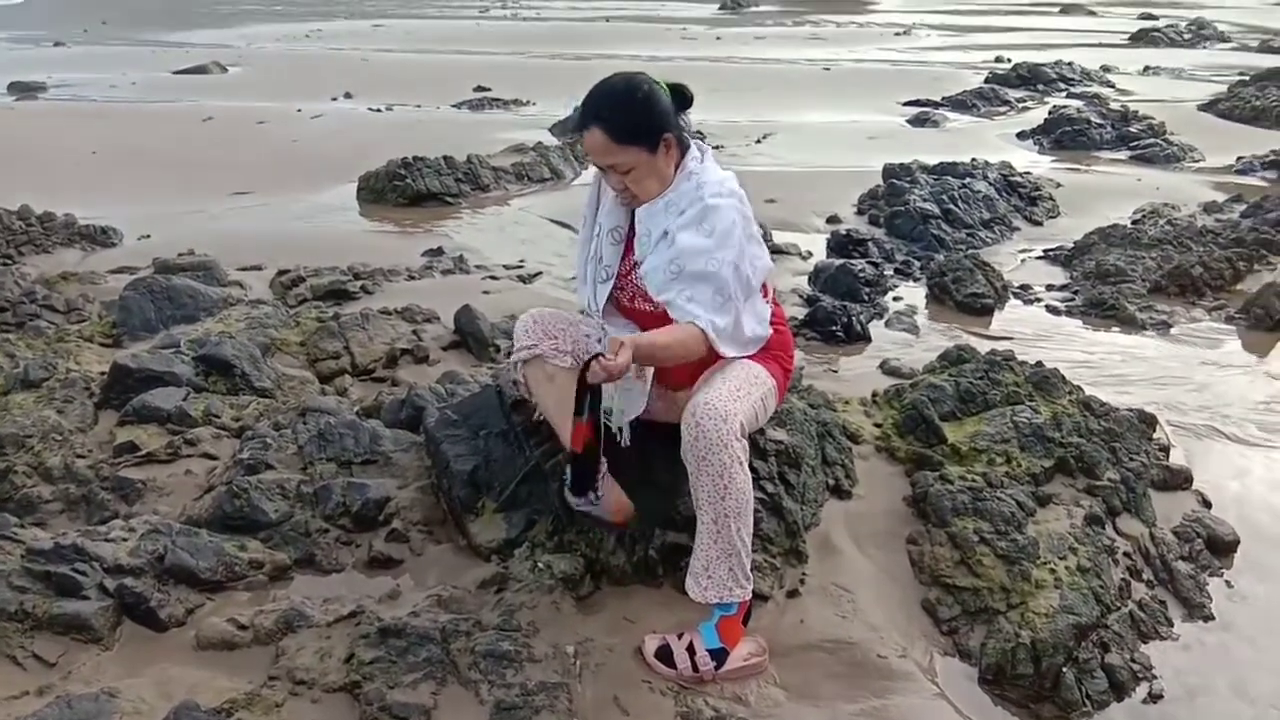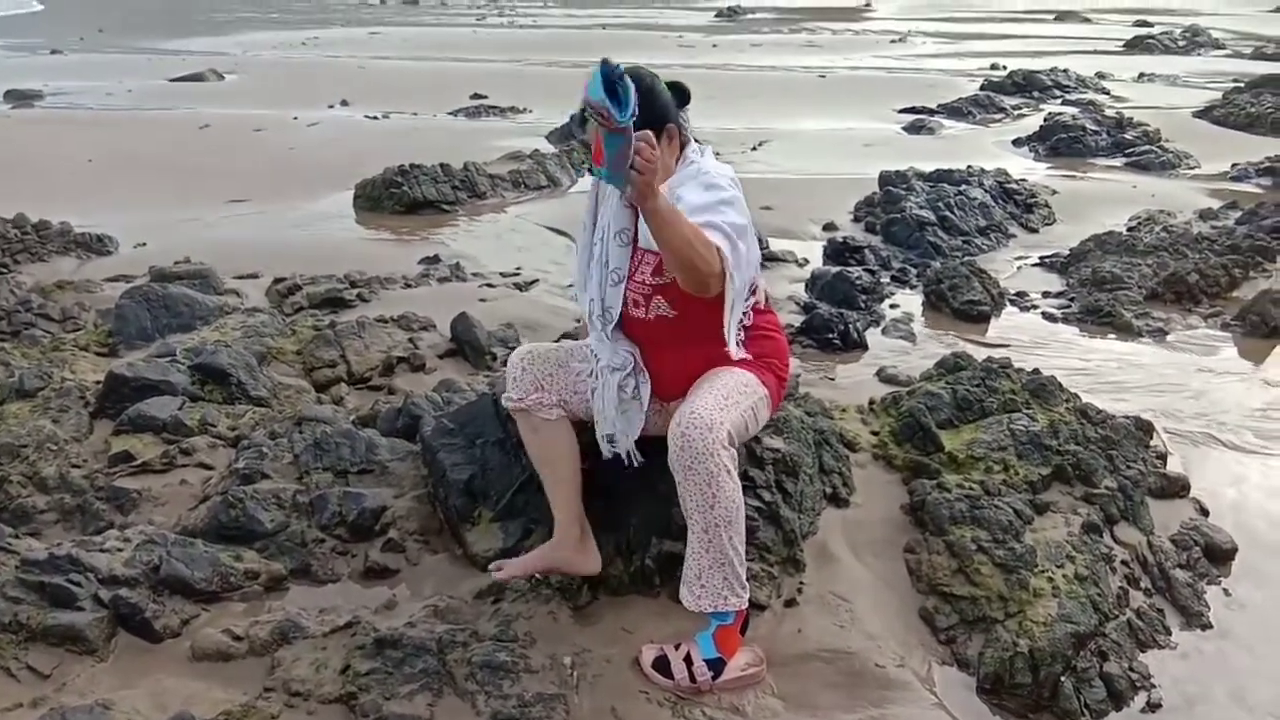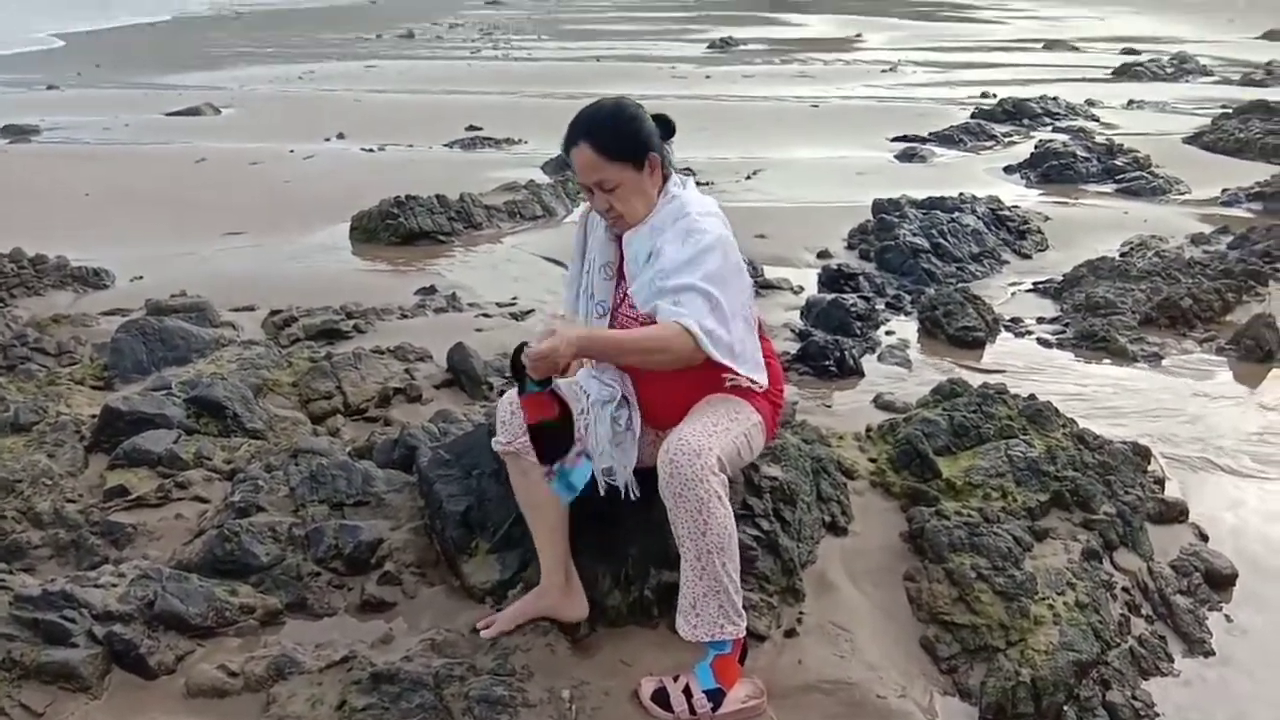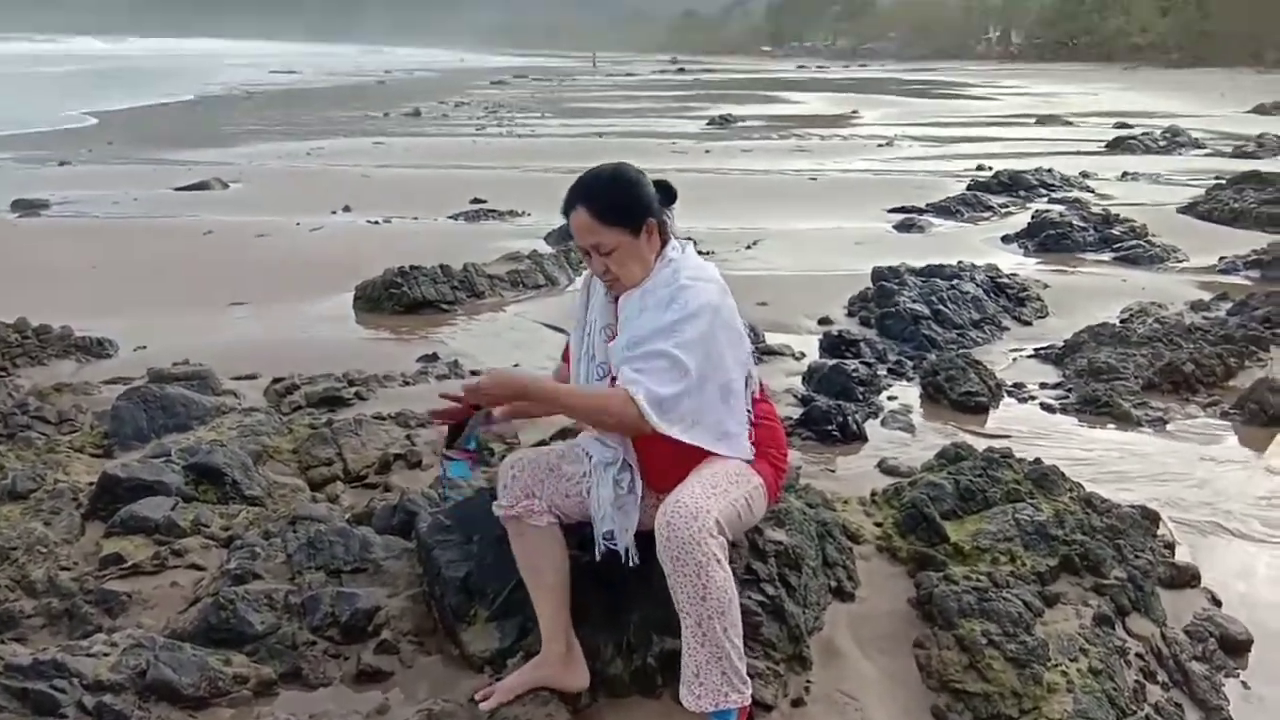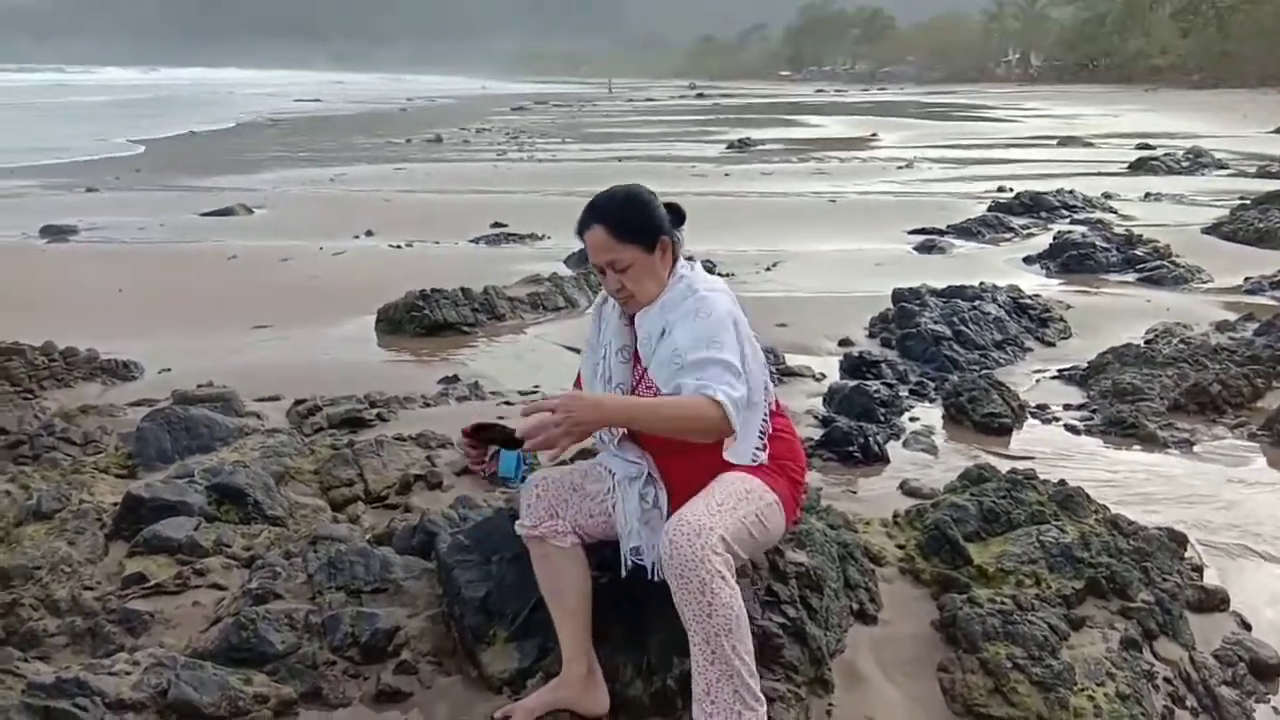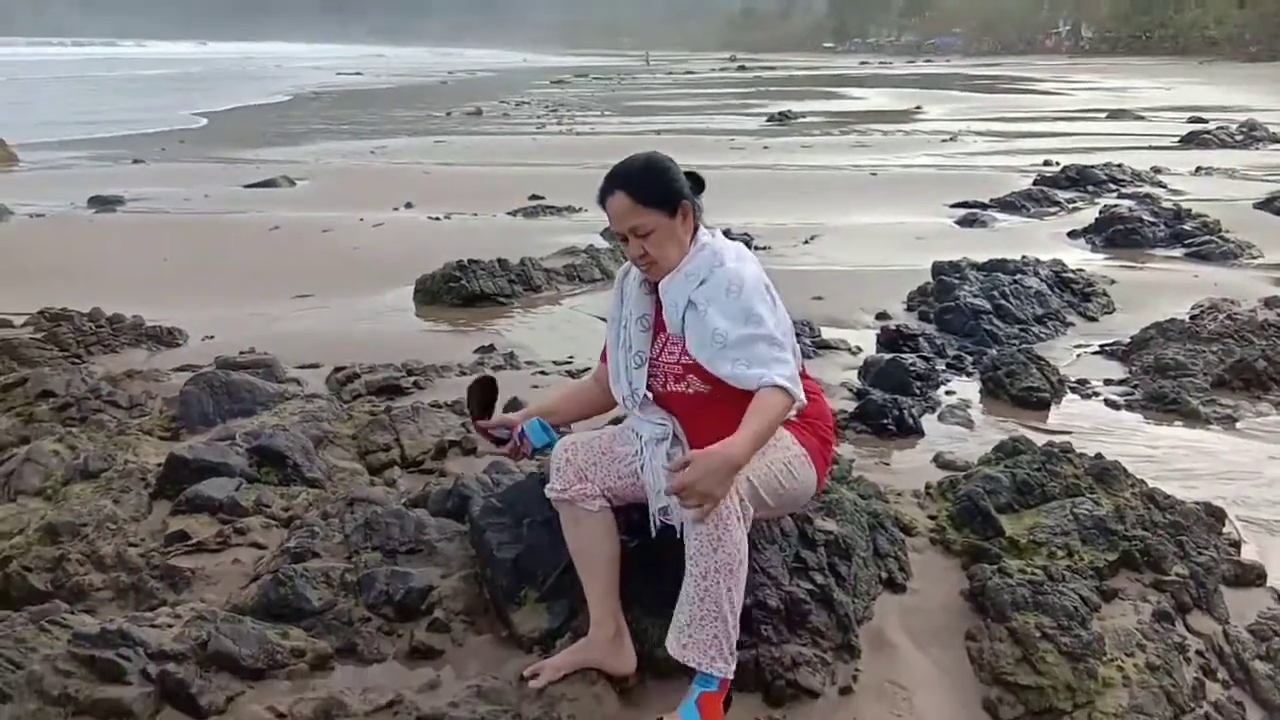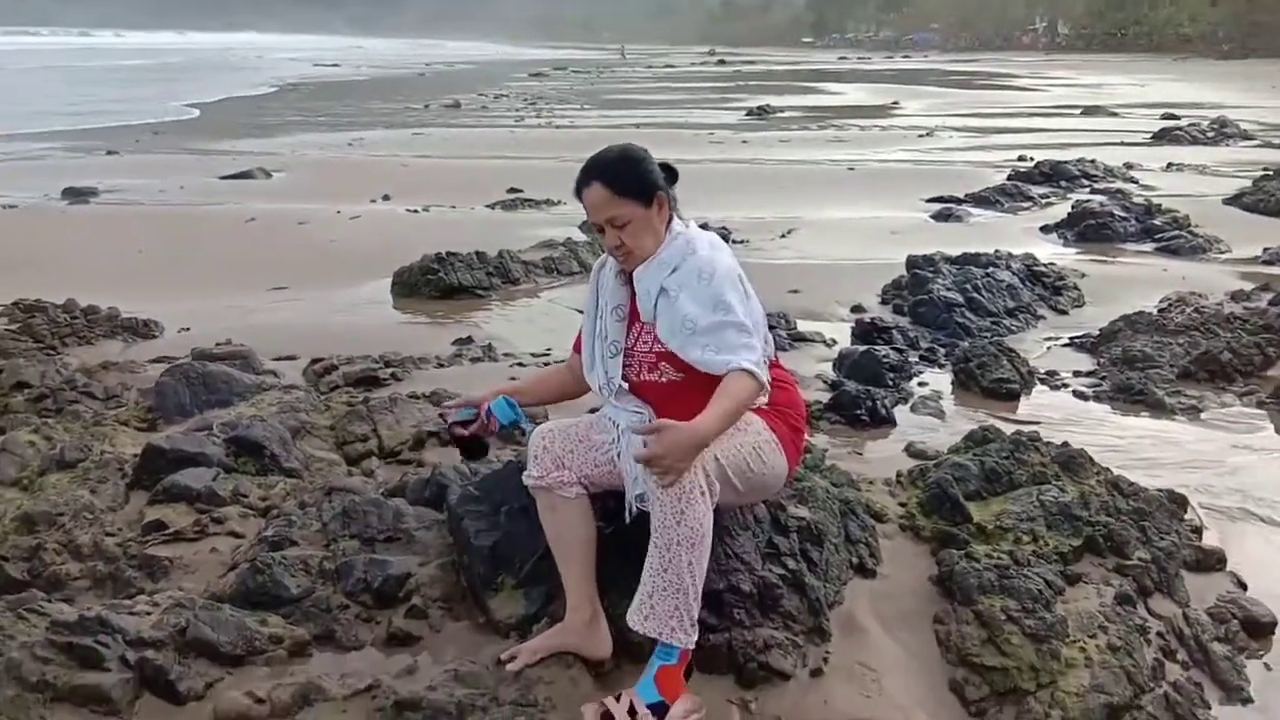
dt=0.2s
person 1, frame 1
left shoulder: (713, 206)
right shoulder: (617, 194)
left elbow: (700, 332)
right elbow: (606, 287)
left wrist: (639, 350)
right wrist: (593, 358)
left hip: (737, 353)
right hip: (648, 349)
left knee: (711, 419)
right knee: (535, 330)
left ankle: (729, 620)
right ankle: (602, 490)
person 1, frame 2
left shoulder: (711, 191)
right shoulder: (613, 189)
left elbow: (707, 279)
right elbow: (604, 287)
left wrist: (653, 198)
left hip: (732, 363)
right hip: (641, 362)
left knee: (698, 428)
right knee: (529, 368)
left ankle: (726, 629)
right ankle: (572, 540)
person 1, frame 3
left shoulder: (696, 229)
right shoulder: (600, 224)
left elbow: (682, 344)
right elbow: (590, 323)
left wrist: (584, 343)
right wrist: (565, 350)
left hip: (722, 394)
right hip: (637, 393)
left knee: (685, 457)
right knee: (518, 414)
left ankle: (724, 660)
right ankle: (558, 588)
person 1, frame 4
left shoulder: (690, 294)
right shoulder: (603, 290)
left elbow: (637, 411)
right elbow: (576, 384)
left wrist: (522, 390)
right wrist: (494, 404)
left hip: (728, 456)
right hip: (638, 459)
left knee: (683, 521)
right knee: (521, 481)
right ankle: (560, 655)
person 1, frame 5
left shoulder: (703, 307)
right shoulder: (614, 313)
left elbow: (717, 414)
right elbow: (584, 411)
left wrist: (610, 409)
right wrist: (514, 436)
left hip: (753, 475)
right hip: (658, 475)
left knee: (690, 538)
right knee: (543, 498)
right ankle: (580, 676)
person 1, frame 6
left shoulder: (729, 275)
right shoulder: (636, 284)
left elbow: (779, 383)
right elbow: (609, 381)
left wrist: (731, 454)
right wrist: (534, 415)
left hip: (783, 440)
right hip: (686, 438)
left knee: (713, 494)
right knee: (573, 462)
right ankle: (607, 637)
person 1, frame 7
left shoulder: (701, 265)
right shoulder: (611, 275)
left elbow: (747, 370)
right elbow: (583, 369)
left wrist: (696, 435)
right wrist: (505, 395)
left hip: (754, 426)
right hip: (658, 423)
left knee: (681, 468)
right knee: (550, 448)
left ankle: (669, 672)
right ankle: (584, 621)
